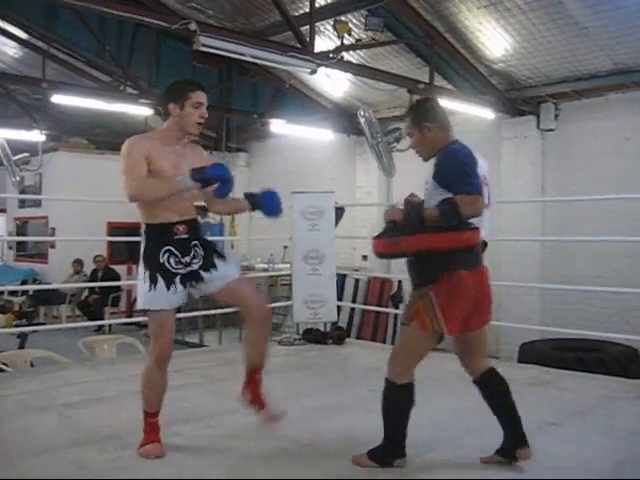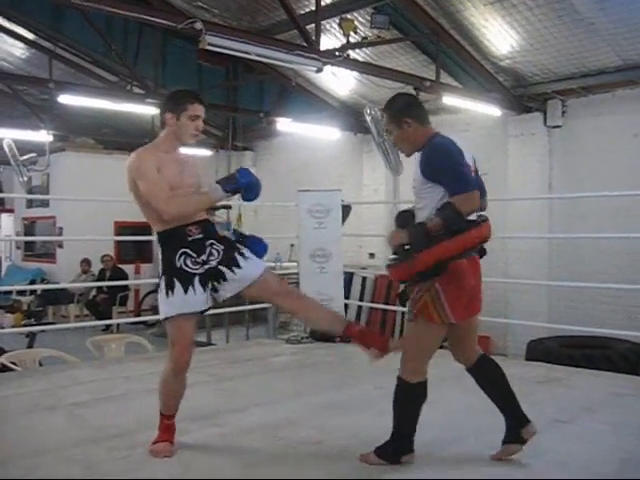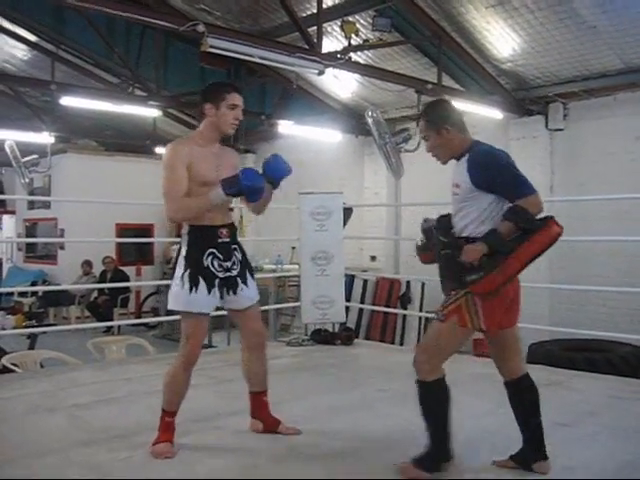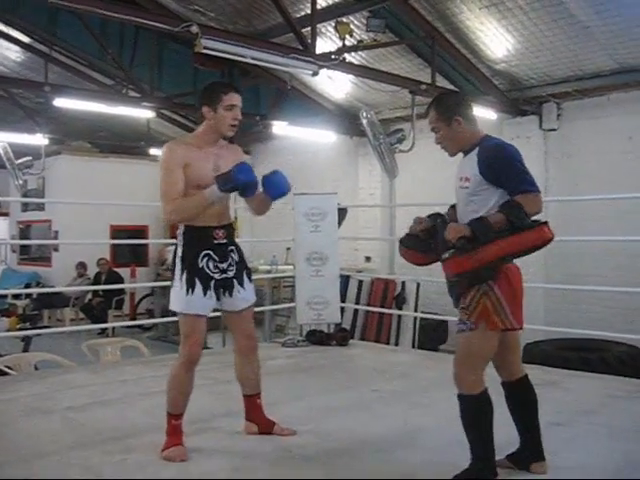
dt=0.3s
person 1, frame 1
left shoulder: (196, 154)
right shoulder: (138, 145)
left elbow: (216, 203)
right elbow: (137, 191)
left wrist: (251, 202)
right wrist: (192, 180)
left hip: (196, 243)
right hip: (160, 249)
left knee: (258, 308)
right knee: (162, 350)
left ankle: (253, 390)
right ankle: (150, 431)
person 1, frame 2
left shoulder: (182, 162)
right shoulder: (142, 160)
right elbow: (167, 209)
right wrist: (224, 188)
left hip: (214, 246)
right hip: (178, 255)
left knee: (290, 298)
right knee: (180, 355)
left ankle: (370, 340)
right ankle: (166, 431)
person 1, frame 3
left shoulder: (230, 156)
right shoulder: (180, 151)
left elbow: (258, 208)
right elbow: (176, 211)
left wrist: (269, 183)
right wrist: (224, 190)
left hip: (231, 249)
right hip: (199, 253)
left knee: (256, 337)
right knee: (190, 351)
left ankle: (262, 416)
right ankle: (165, 430)
person 1, frame 4
left shoulder: (235, 154)
right shoulder: (177, 151)
left elbow: (256, 208)
right elbow: (172, 213)
left wrist: (268, 193)
right wrist: (217, 188)
left hip: (229, 250)
right hip: (196, 252)
left knee: (246, 340)
right knee: (191, 351)
left ankle: (255, 417)
right ankle: (173, 434)
person 2, frame 1
left shoulder: (452, 157)
right shoulder: (463, 158)
left elbow: (471, 206)
right wrist: (421, 213)
left hip: (445, 282)
right hip: (472, 273)
left knee: (399, 366)
right knee: (476, 364)
left ankle: (391, 451)
right ankle: (515, 442)
person 2, frame 2
left shoulder: (438, 151)
right shoulder: (448, 151)
left elbow: (468, 201)
right elbow: (471, 204)
left wrist: (411, 235)
right wrist: (421, 218)
left hip: (442, 271)
right hip: (462, 265)
left knee: (411, 363)
right knee: (467, 352)
left ankle: (398, 447)
right ankle: (518, 426)
person 2, frame 3
left shoulder: (487, 159)
right shoulder: (468, 163)
left elbow: (532, 205)
left wrist: (487, 245)
right wrist: (444, 228)
left knee: (426, 360)
right knee: (511, 367)
person 2, frame 4
left shoulder: (496, 152)
right shoulder: (470, 159)
left elbow: (532, 202)
left wrist: (472, 230)
right wrist: (435, 223)
left hip: (492, 278)
right hip: (481, 277)
left knee: (467, 374)
right knee: (510, 369)
